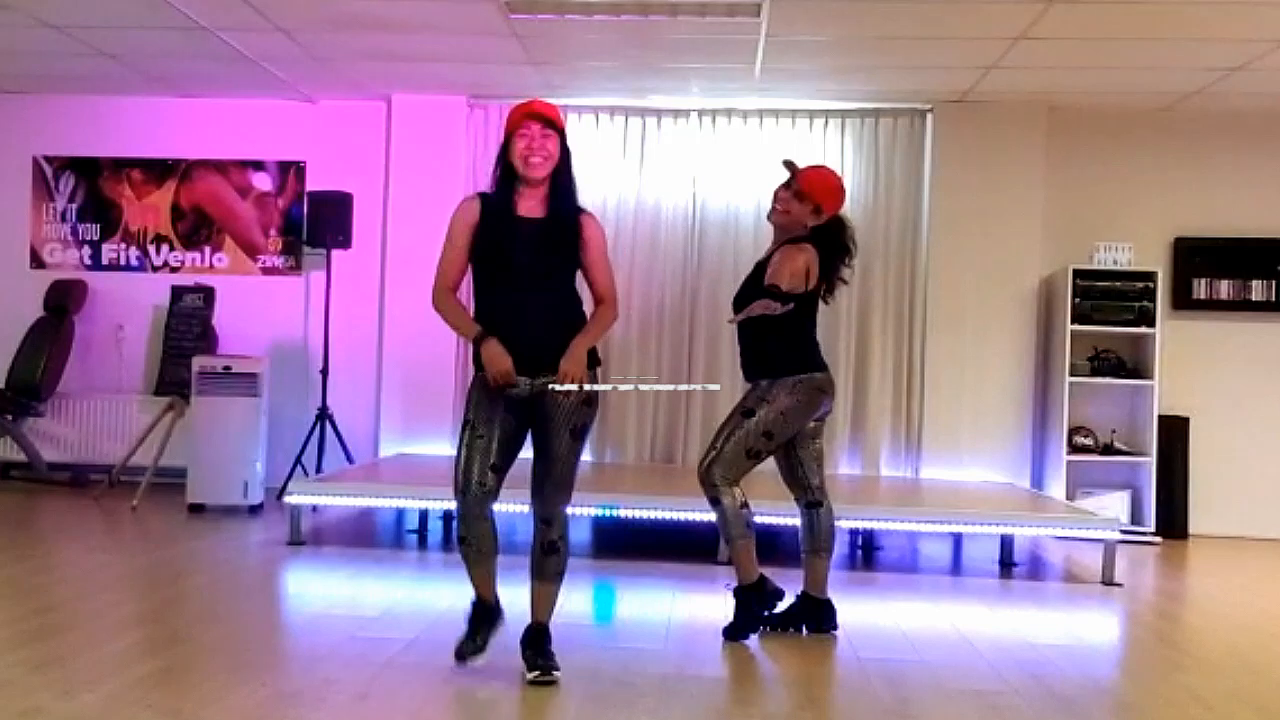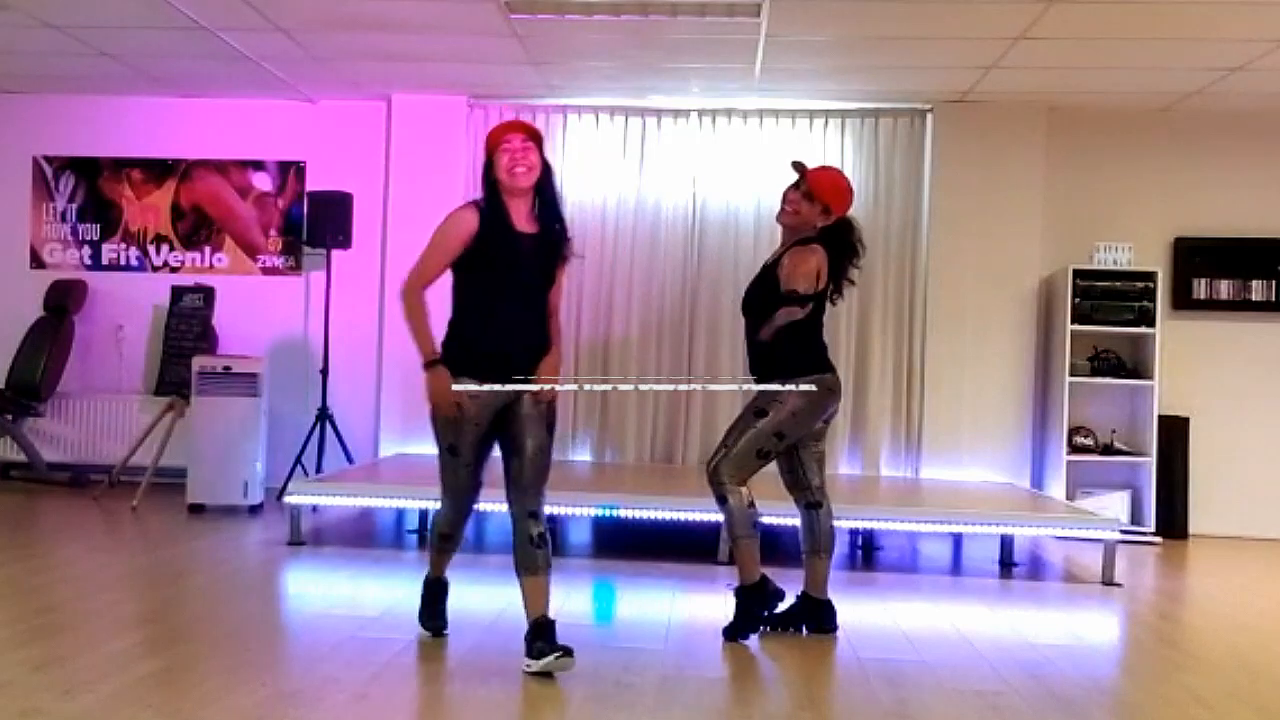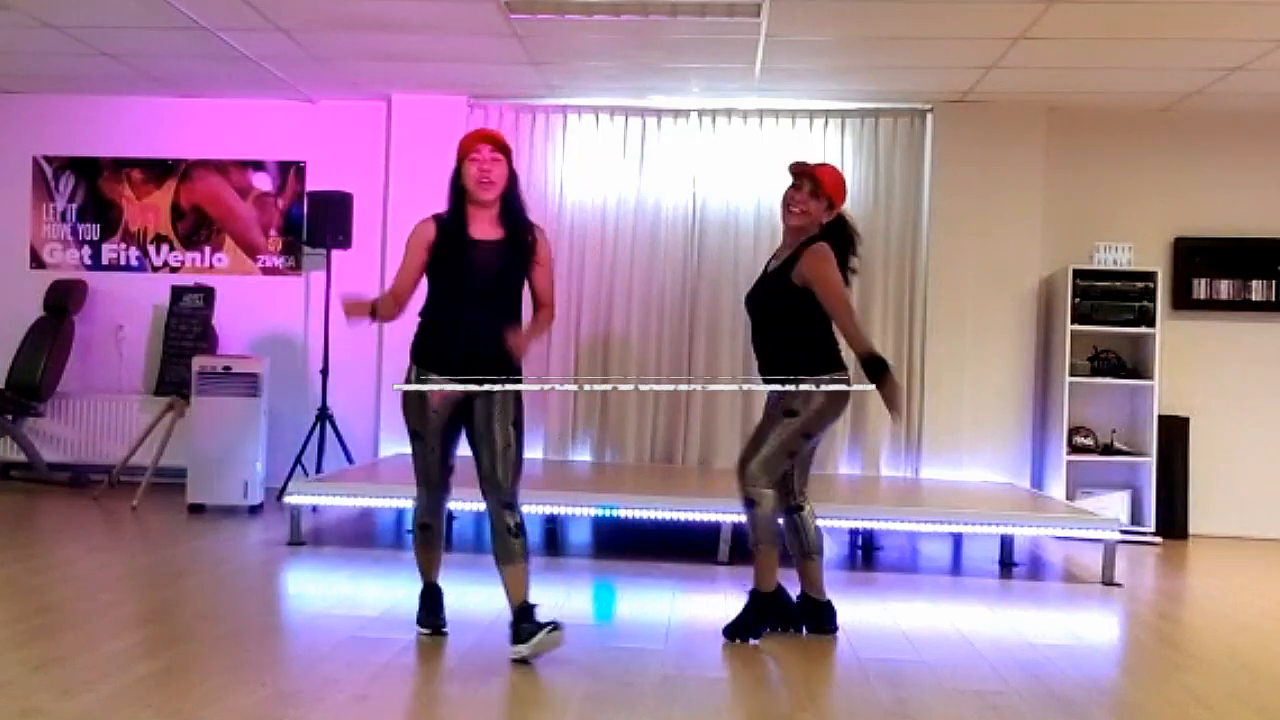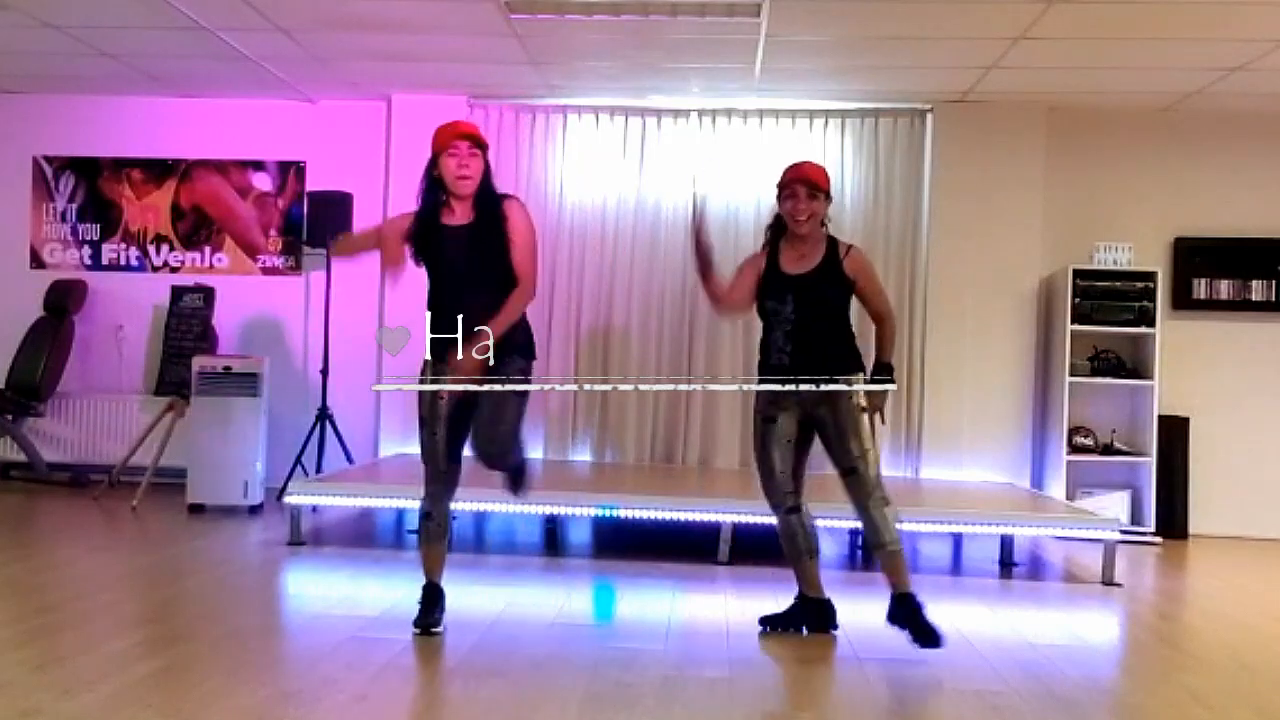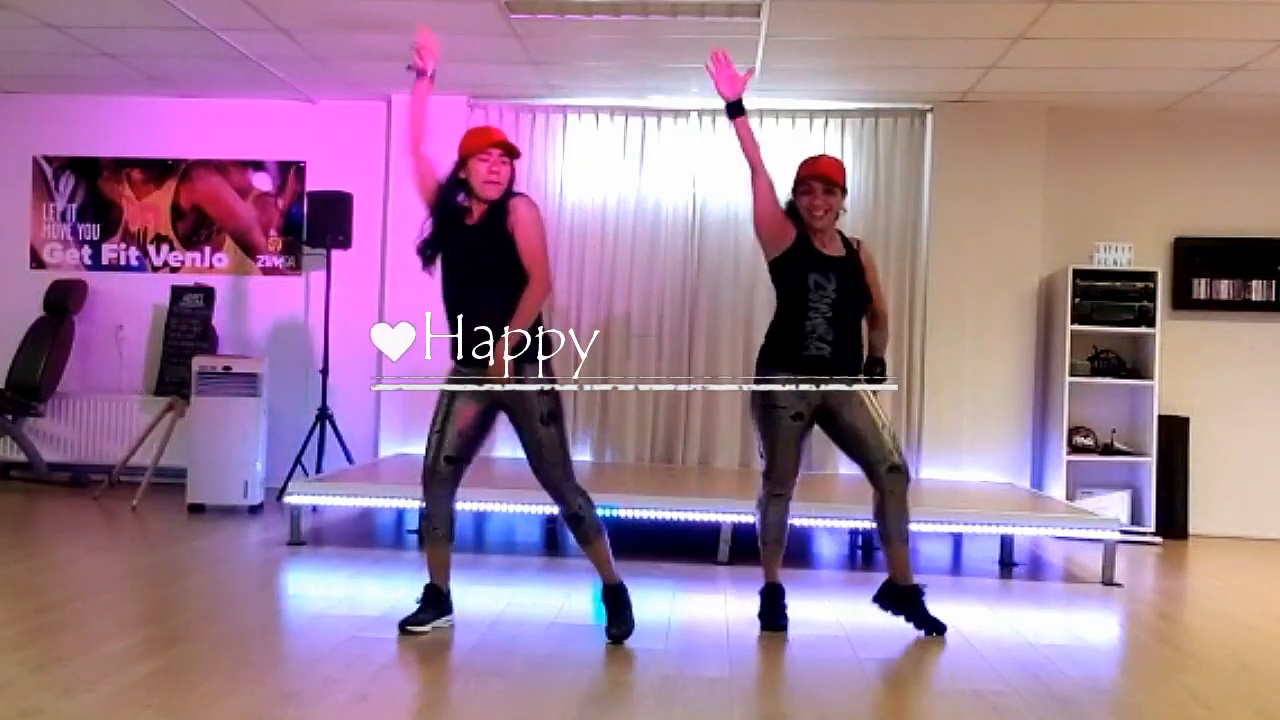
dt=0.3s
person 1, frame 1
left shoulder: (579, 221)
right shoulder: (478, 211)
left elbow: (607, 303)
right elbow: (444, 293)
left wrist: (581, 347)
right wrist: (482, 339)
left hip: (565, 380)
right hip: (500, 377)
left knee: (552, 508)
right knee: (472, 495)
left ankle: (538, 636)
right ankle: (485, 606)
person 1, frame 2
left shoulder: (551, 233)
right shoulder: (470, 219)
right elbow: (413, 290)
left wrist: (553, 358)
right wrist: (433, 366)
left hip: (529, 385)
right hip: (468, 383)
left knee: (528, 505)
right knee: (460, 502)
left ankle: (540, 631)
right ankle: (436, 579)
person 1, frame 3
left shoulder: (529, 238)
right shoulder: (431, 231)
left elbow: (545, 307)
right elbow: (396, 303)
left wrist: (527, 334)
right wrist: (368, 308)
left hip: (497, 378)
right hip: (434, 376)
left knee: (501, 494)
right knee: (433, 492)
left ankle: (522, 618)
right ankle: (430, 595)
person 1, frame 4
left shoulder: (508, 211)
right shoulder: (416, 223)
left elbow: (526, 284)
right elbow: (341, 247)
left wrist: (483, 343)
right wrist: (384, 241)
left hip: (505, 355)
right hip: (443, 361)
left knee: (496, 447)
right knee: (438, 482)
left ankle: (508, 458)
right ankle: (432, 593)
person 1, frame 5
left shoulder: (516, 211)
right shoulder: (447, 215)
left elbow: (540, 284)
right elbow: (416, 146)
left wrist: (508, 349)
right wrist: (421, 75)
left hip: (525, 372)
right hip: (470, 373)
left knee: (561, 486)
right knee: (436, 480)
left ankle: (613, 591)
right ankle: (437, 599)
person 2, frame 1
left shoulder: (795, 254)
right shoulder: (794, 252)
left elbow: (775, 294)
left wrist: (767, 301)
left hip: (787, 386)
right hip: (806, 385)
left knee: (717, 474)
right knee: (810, 492)
left ankle: (753, 588)
right ankle: (815, 602)
person 2, frame 2
left shoulder: (806, 256)
right shoulder: (792, 252)
left elbow: (794, 298)
left wrist: (791, 307)
left hip: (796, 386)
right hip: (809, 386)
left knee: (725, 473)
right knee: (809, 493)
left ankle: (754, 589)
right ankle: (815, 603)
person 2, frame 3
left shoulder: (817, 256)
right shoulder: (780, 257)
left elbow: (845, 319)
left wrist: (877, 367)
left hip: (815, 388)
right hip: (779, 391)
left knee: (756, 476)
right knee: (785, 496)
left ankle: (766, 597)
right ankle: (813, 603)
person 2, frame 4
left shoulder: (847, 258)
right shoulder: (762, 262)
left elbow: (884, 317)
right elbow: (726, 303)
left wrist: (882, 374)
right wrist: (703, 257)
left hip: (837, 387)
right hip: (779, 391)
left knee: (866, 486)
right knee: (781, 497)
left ankle: (903, 601)
right ankle: (812, 602)
person 2, frame 5
left shoulder: (858, 252)
right shoulder: (783, 237)
left elbow: (877, 315)
right elbow: (756, 170)
left wrist: (876, 369)
right wrist: (734, 105)
left hip: (844, 384)
right hip: (786, 381)
left knee: (892, 472)
right knee: (779, 484)
left ankle: (901, 589)
right ankle: (772, 589)
